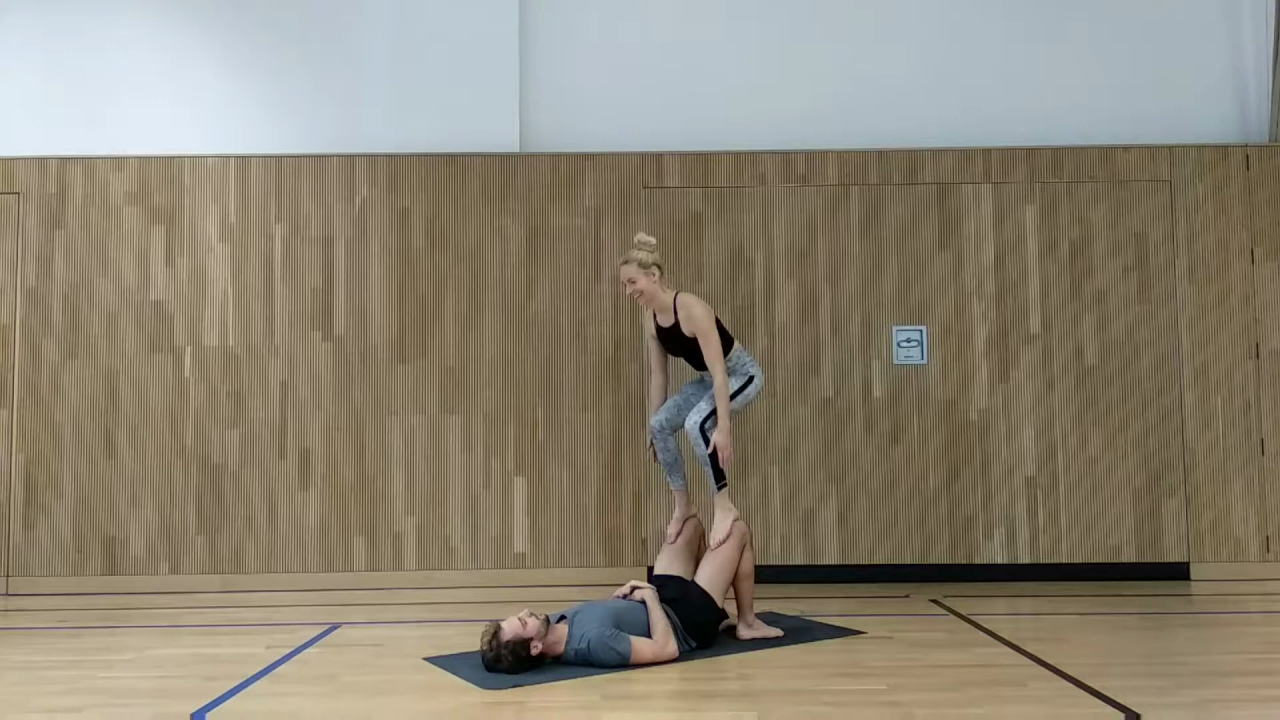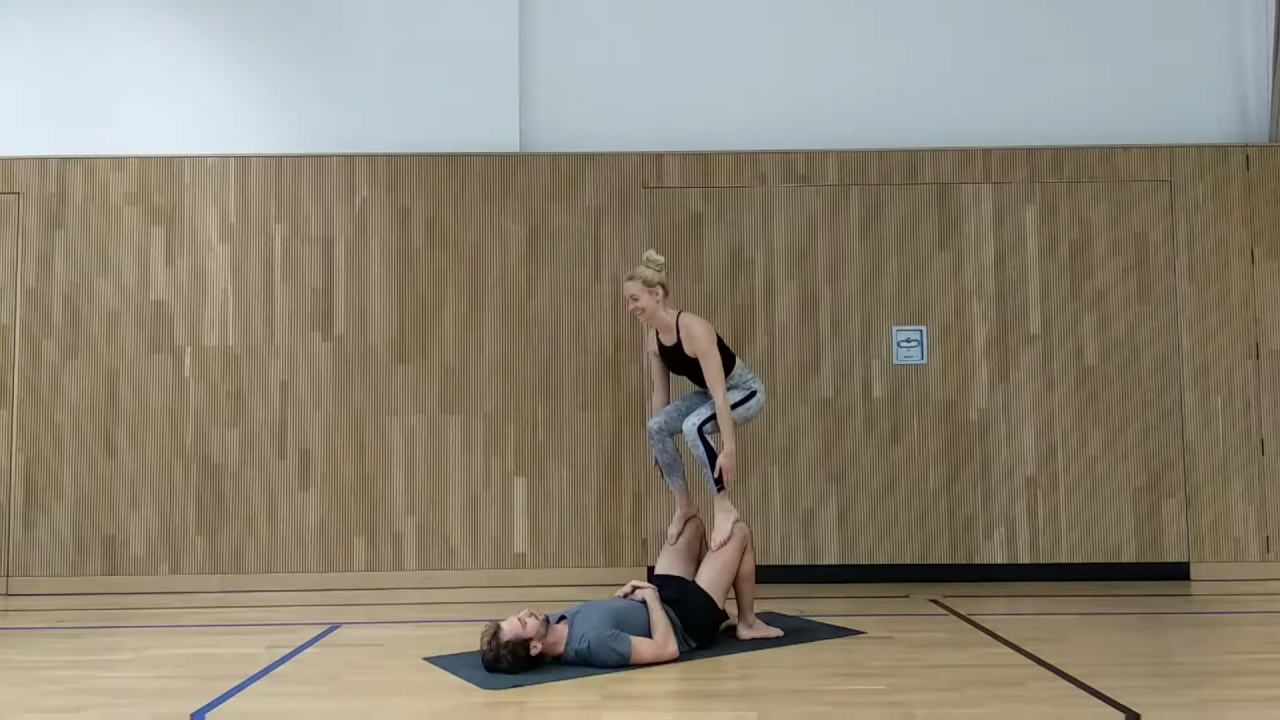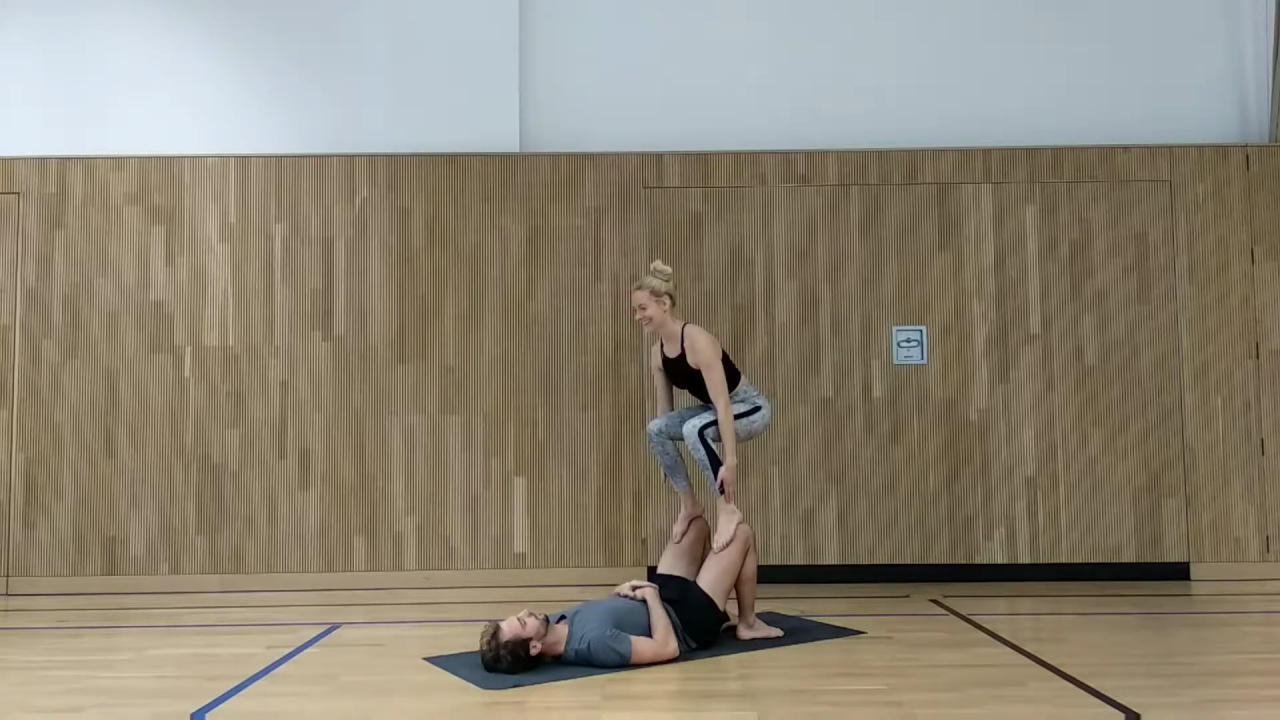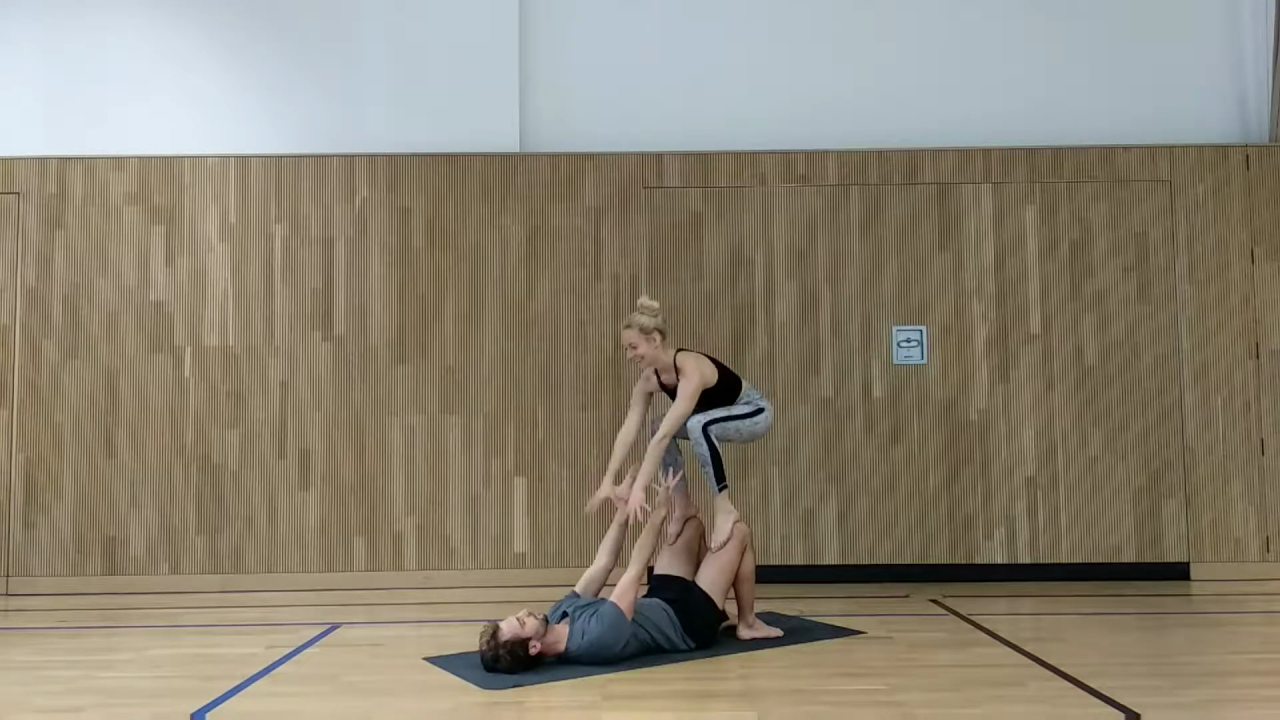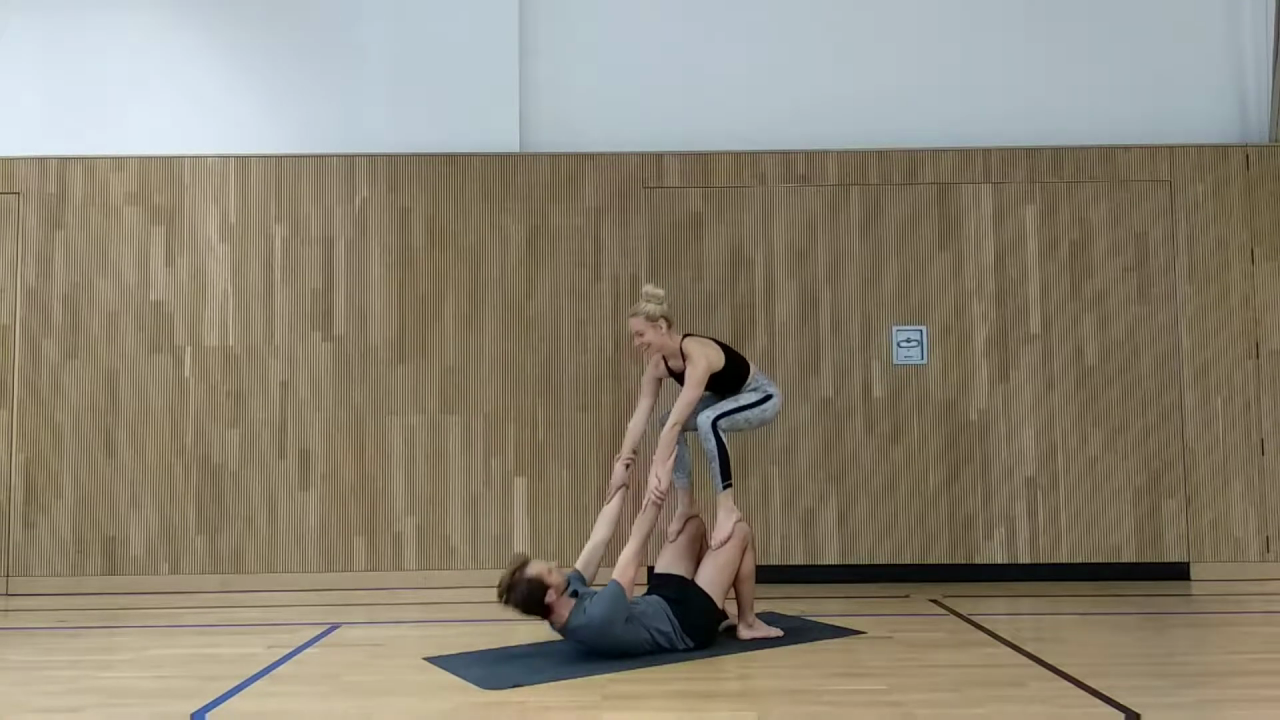
dt=1s
person 1, frame 1
left shoulder: (555, 625)
right shoulder: (591, 642)
right elbow: (667, 649)
left wrist: (618, 595)
right wrist: (650, 598)
left hip: (664, 603)
right hip: (688, 624)
left knee: (692, 524)
right knee: (738, 530)
left ankle: (717, 614)
right ankle: (747, 623)
person 1, frame 2
left shoulder: (554, 626)
right shoulder: (591, 643)
right elbow: (668, 649)
left wrist: (619, 595)
right wrist: (651, 598)
left hip: (664, 605)
right hip: (689, 624)
left knee: (693, 524)
right knee: (738, 532)
left ankle: (717, 613)
right ankle: (748, 624)
person 1, frame 3
left shoulder: (556, 623)
right shoulder: (592, 644)
right elbow: (669, 648)
left wrist: (619, 593)
right wrist: (650, 596)
left hip: (665, 603)
right hip: (689, 623)
left knee: (698, 524)
right knee: (742, 533)
left ankle: (720, 612)
right ankle: (748, 624)
person 1, frame 4
left shoulder: (558, 617)
right shoulder: (597, 638)
left elbow: (600, 566)
right elbow: (634, 572)
left wrist: (623, 509)
right wrist: (659, 512)
left hip: (660, 604)
right hip: (689, 623)
left knee: (692, 524)
right knee: (739, 532)
left ankle: (719, 612)
right ankle: (748, 624)
person 1, frame 5
left shoulder: (565, 607)
right shoulder: (595, 619)
left elbow: (598, 540)
right elbow: (634, 550)
left wrist: (619, 486)
right wrist: (656, 496)
left hip: (659, 605)
right hip: (686, 627)
left knee: (694, 524)
right knee: (740, 532)
left ankle: (717, 615)
right ankle: (747, 624)
person 2, frame 1
left shoulder: (692, 309)
right shoulder: (651, 321)
left elbow: (720, 371)
right elbow: (658, 375)
left wrist: (724, 427)
right wrist: (654, 421)
left hip: (741, 373)
right hip: (707, 379)
left knee: (695, 423)
right knee: (659, 425)
left ankle: (724, 507)
right ankle: (682, 506)
person 2, frame 2
left shoulder: (693, 329)
right shoulder: (653, 339)
left elbow: (719, 393)
right elbow: (659, 393)
left wrist: (729, 448)
right wrist: (659, 448)
left hip: (745, 390)
right hip: (712, 394)
left knee: (693, 426)
right knee: (656, 427)
left ankle: (724, 509)
right ankle: (684, 506)
person 2, frame 3
left shoulder: (697, 341)
right shoulder: (657, 353)
left elbow: (723, 405)
right elbow: (664, 409)
left wrist: (730, 461)
right wrist: (669, 464)
left hip: (750, 408)
right hip: (714, 410)
left knee: (694, 429)
right knee: (656, 429)
left ankle: (727, 510)
right ankle: (689, 505)
person 2, frame 4
left shoulder: (691, 370)
right shoulder: (648, 380)
left elbow: (663, 436)
right elbow: (628, 430)
left wrist: (638, 488)
right wrist: (607, 482)
left hip: (754, 411)
right hip: (722, 412)
left knee: (698, 425)
right knee: (660, 428)
left ankle: (724, 509)
right ankle: (683, 506)
person 2, frame 5
left shoulder: (697, 355)
right shoulder: (657, 364)
left elbow: (676, 421)
right elbow: (639, 416)
right wrist: (621, 464)
left hip: (761, 395)
right hip: (727, 397)
left knee: (707, 421)
right knee: (669, 424)
left ankle: (727, 509)
right ankle: (686, 505)
